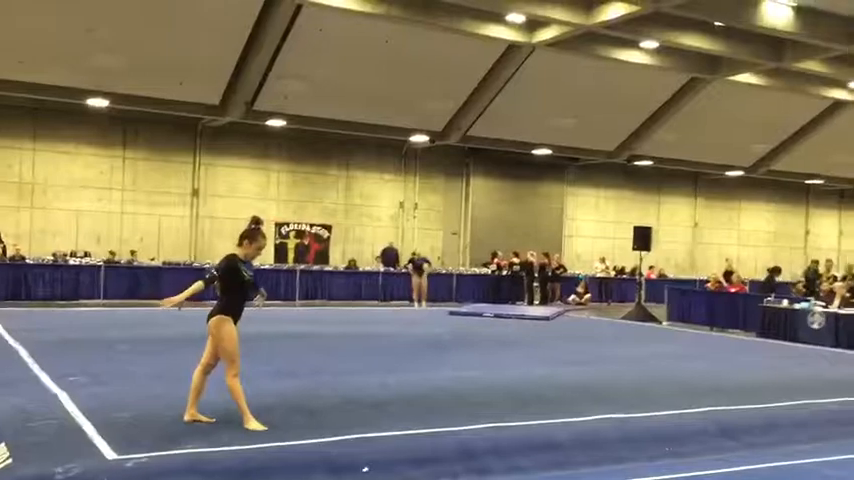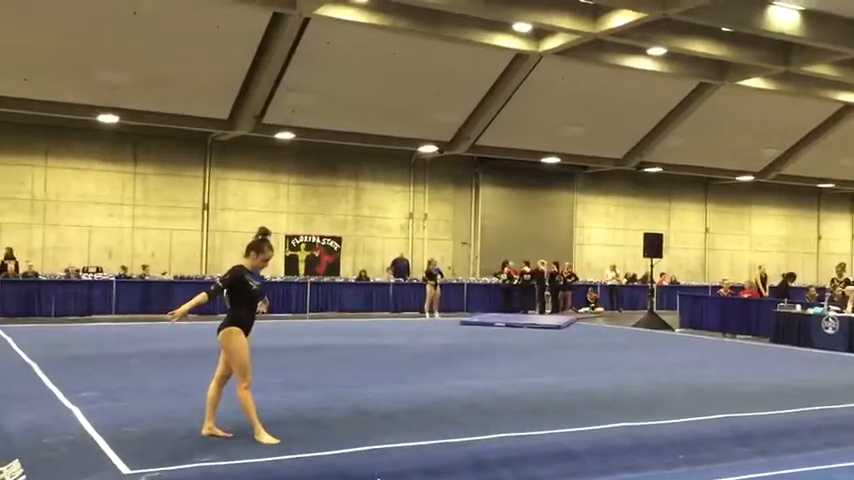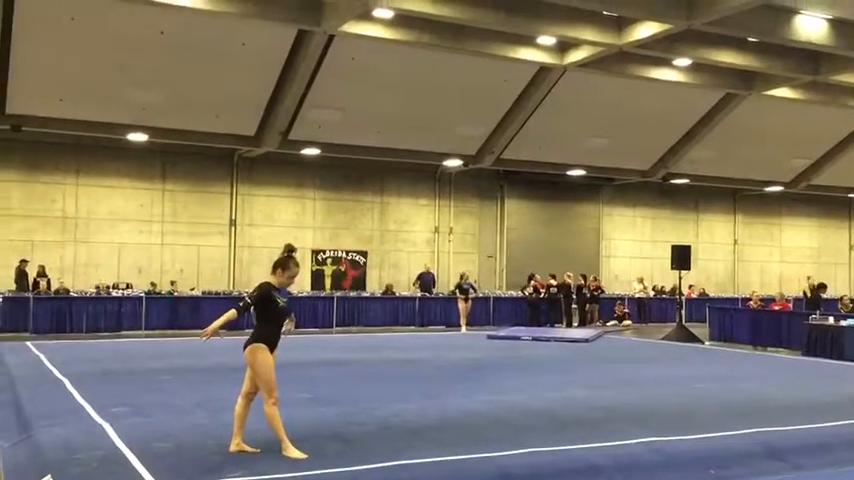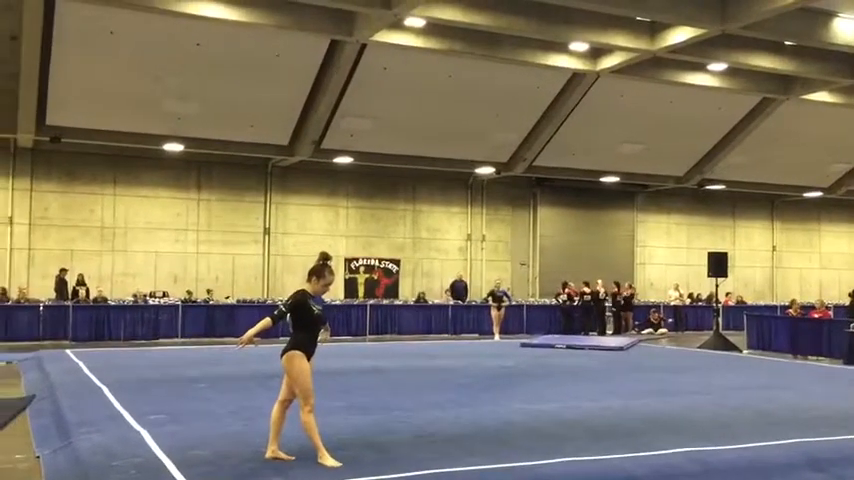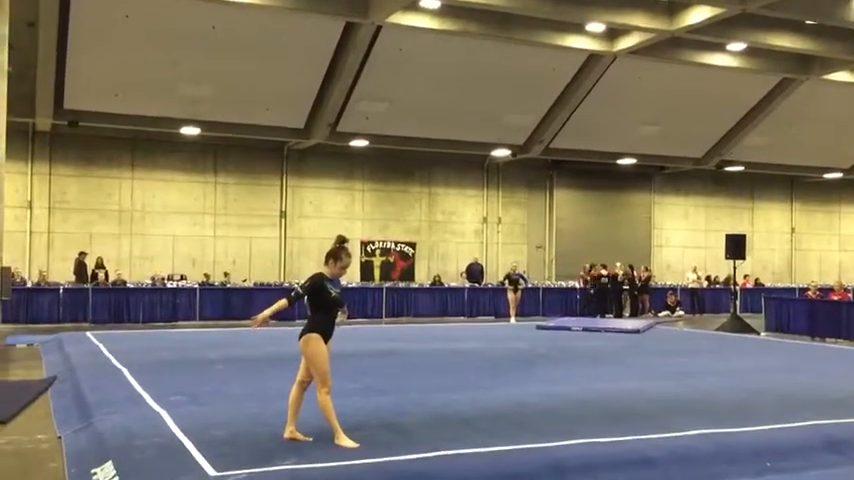
dt=1s
person 1, frame 1
left shoulder: (246, 265)
right shoulder: (231, 262)
right elbow: (207, 280)
left wrist: (259, 294)
right wrist: (182, 296)
left hip: (226, 319)
right hip: (222, 319)
left knee: (206, 364)
right knee: (233, 370)
left ankle: (191, 412)
right ankle: (247, 418)
person 1, frame 2
left shoulder: (254, 275)
right shoulder: (237, 273)
right elbow: (212, 292)
left wrist: (261, 303)
right wrist: (186, 307)
left hip: (240, 330)
right hip: (232, 330)
left knee: (221, 378)
right knee: (245, 381)
left ankle: (209, 425)
right ankle: (258, 431)
person 1, frame 3
left shoulder: (280, 292)
right shoulder: (264, 290)
right elbow: (241, 308)
right wrist: (217, 324)
left hip: (268, 347)
right hip: (258, 347)
left knee: (248, 394)
right knee: (271, 397)
left ankle: (236, 442)
right ankle: (286, 446)
person 1, frame 4
left shoulder: (315, 300)
right shoulder: (299, 298)
right elbow: (276, 316)
left wrist: (324, 329)
right wrist: (252, 332)
left hip: (304, 354)
right hip: (295, 354)
left knee: (284, 401)
right knee: (307, 405)
left ankle: (272, 449)
right ankle: (322, 454)
person 1, frame 5
left shoulder: (335, 283)
right shoulder: (317, 281)
right elbow: (292, 298)
left wrist: (341, 311)
right wrist: (267, 313)
left hip: (322, 337)
right hip: (313, 336)
left knee: (302, 382)
right knee: (324, 387)
left ankle: (290, 429)
right ankle: (339, 435)
